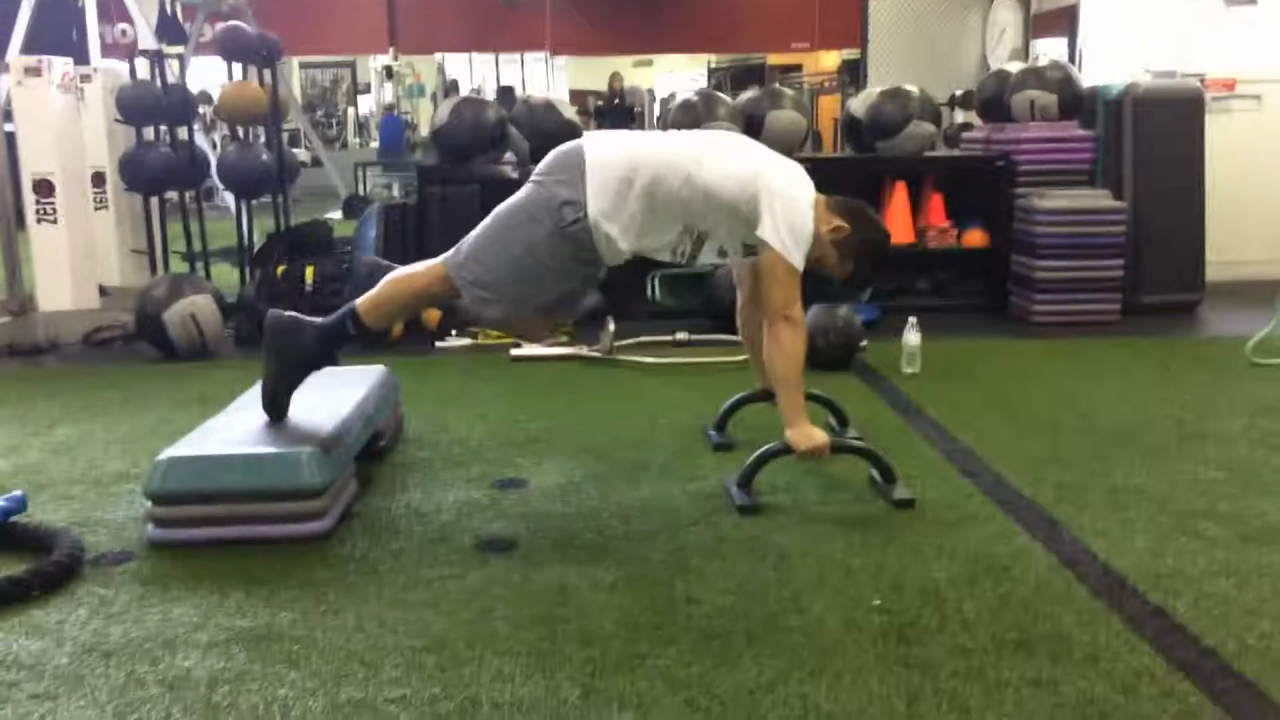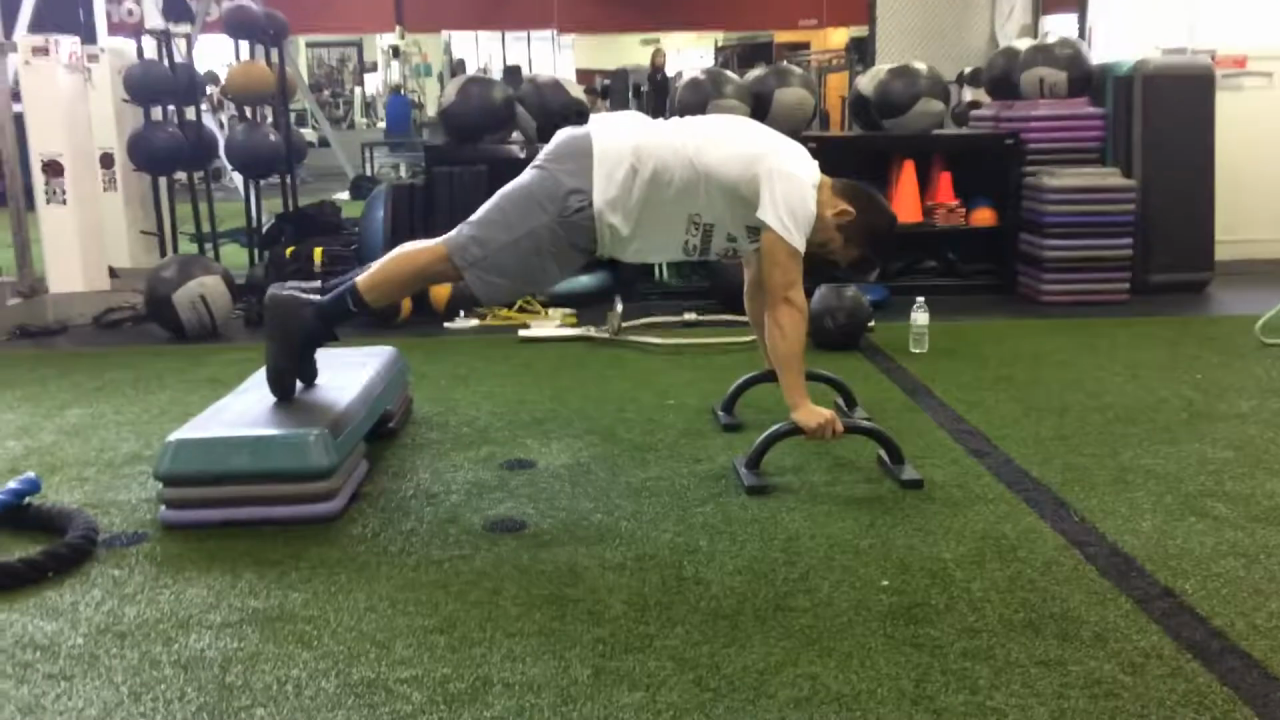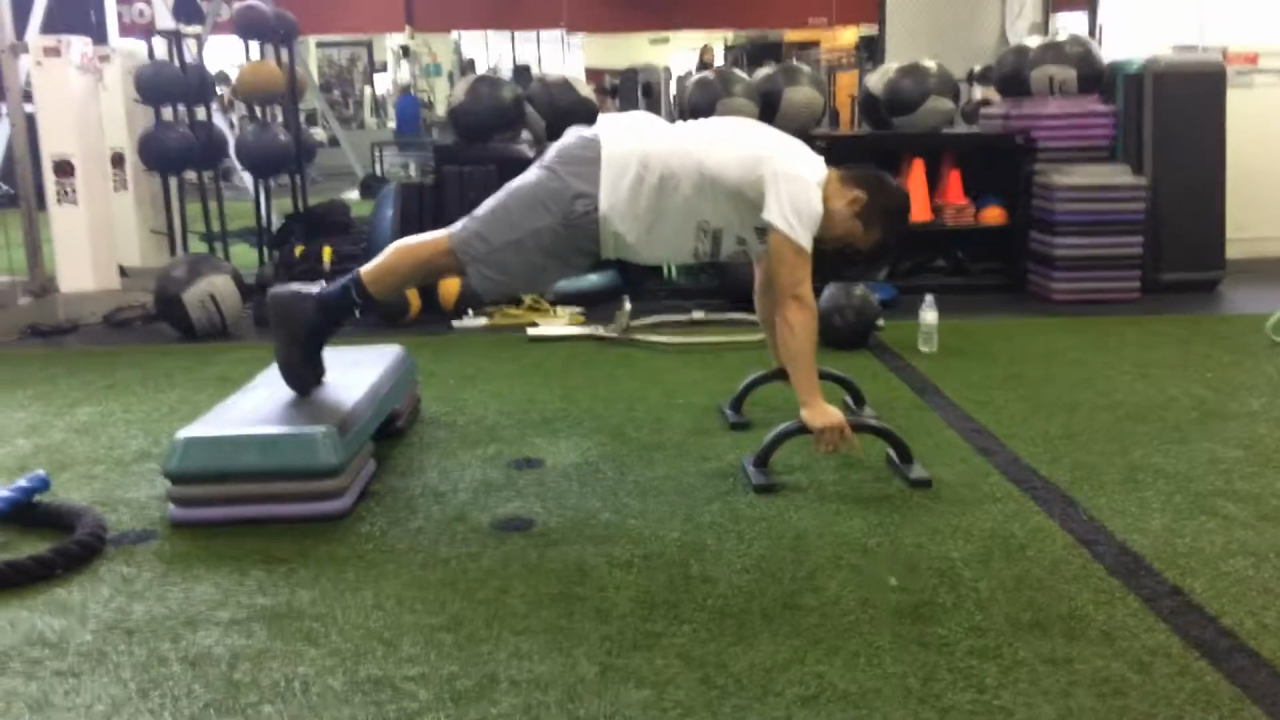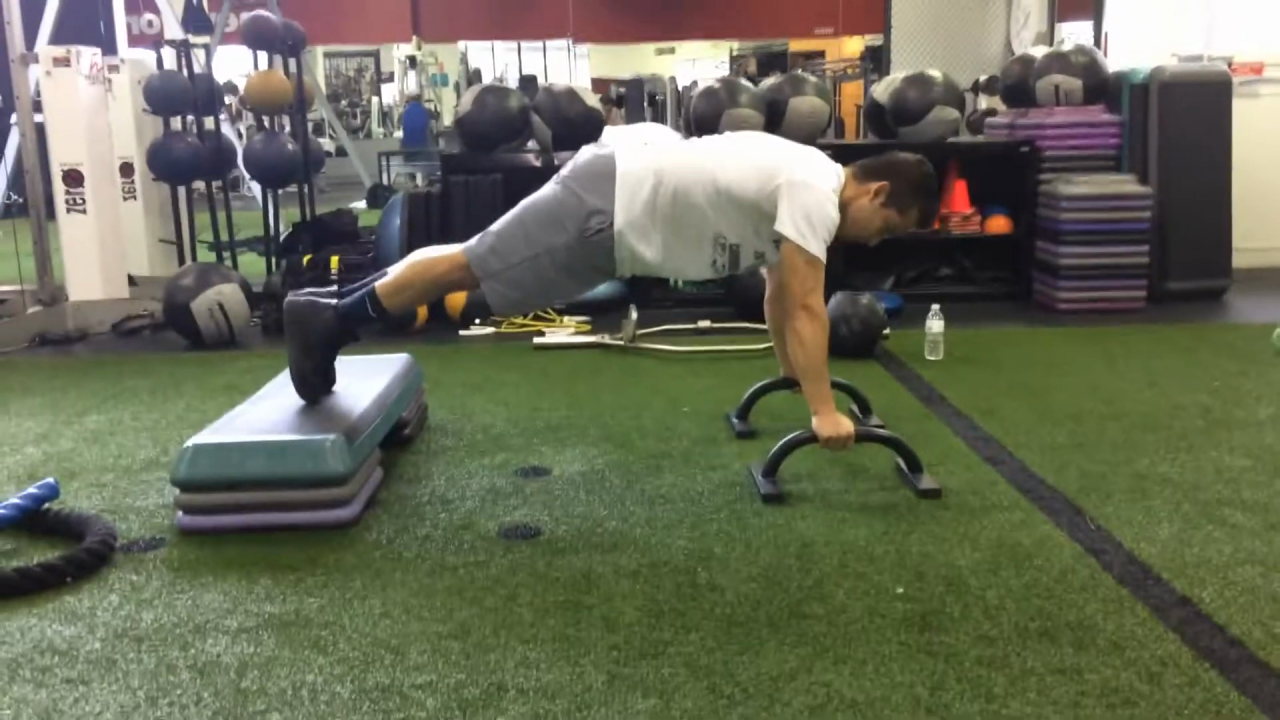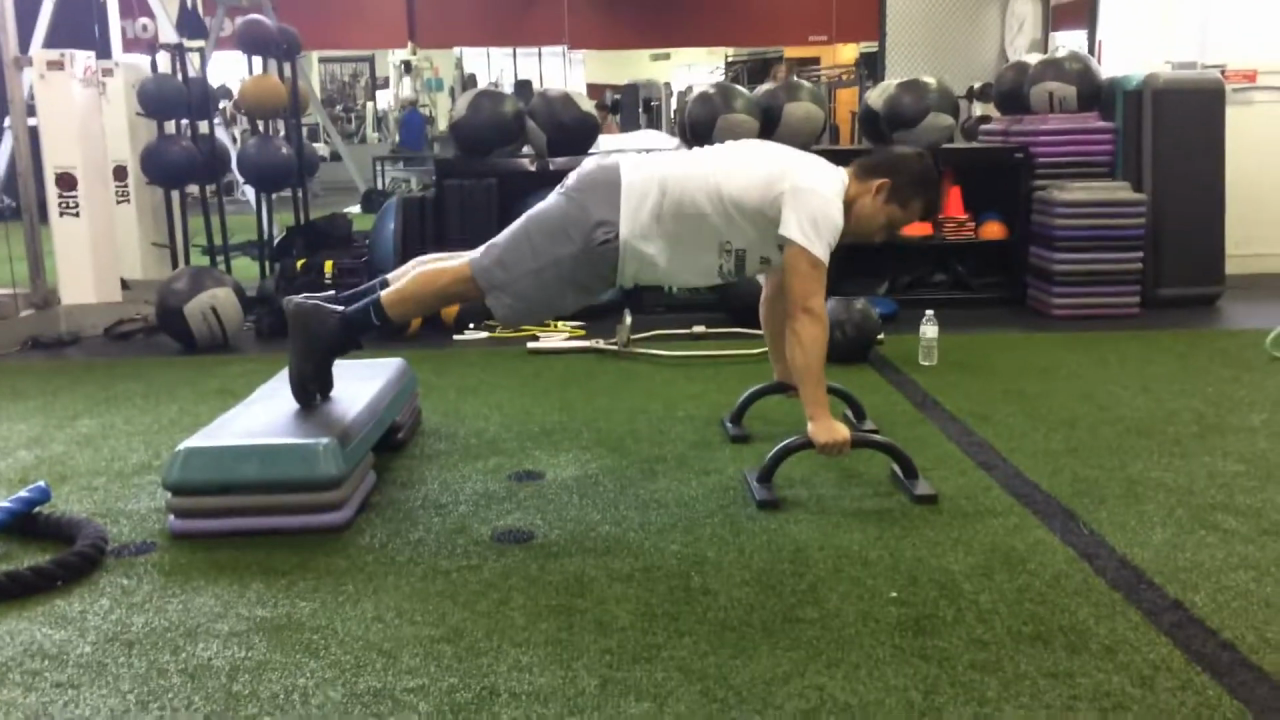
dt=0.4s
person 1, frame 1
left shoulder: (771, 199)
right shoulder: (794, 208)
left elbow: (753, 300)
right elbow: (785, 318)
left wrist: (768, 383)
right wrist: (796, 423)
left hip: (600, 194)
right hip: (587, 194)
left knee: (536, 320)
right knee: (455, 276)
left ankle: (392, 288)
right ankle: (311, 340)
person 1, frame 2
left shoulder: (778, 180)
right shoulder: (796, 191)
left elbow: (758, 283)
right elbow: (785, 299)
left wrist: (776, 366)
right wrist: (801, 403)
left hip: (600, 171)
right hip: (591, 182)
left knee: (457, 252)
right knee: (453, 257)
left ankle: (315, 304)
right ankle: (308, 315)
person 1, frame 3
left shoulder: (784, 179)
right shoulder: (802, 186)
left elbow: (769, 284)
right elbow: (794, 297)
left wrist: (785, 363)
right wrist: (813, 401)
left hip: (605, 177)
right hip: (593, 187)
left knee: (461, 249)
right knee: (455, 251)
left ankle: (321, 300)
right ankle: (313, 308)
person 1, frame 4
left shoulder: (806, 183)
right shoulder: (817, 196)
left elbow: (780, 290)
right elbow: (805, 307)
left wrist: (792, 371)
right wrist: (824, 410)
left hip: (617, 194)
right hip: (607, 204)
left knee: (473, 261)
right knee: (470, 267)
left ankle: (338, 303)
right ankle: (329, 320)
person 1, frame 5
left shoulder: (806, 187)
right shoulder: (821, 200)
left elbow: (778, 292)
right elbow: (807, 311)
left wrist: (785, 373)
right wrist: (819, 415)
left hip: (618, 206)
right hip: (611, 217)
left knee: (476, 269)
right knee: (475, 278)
left ankle: (340, 306)
right ankle: (332, 325)
